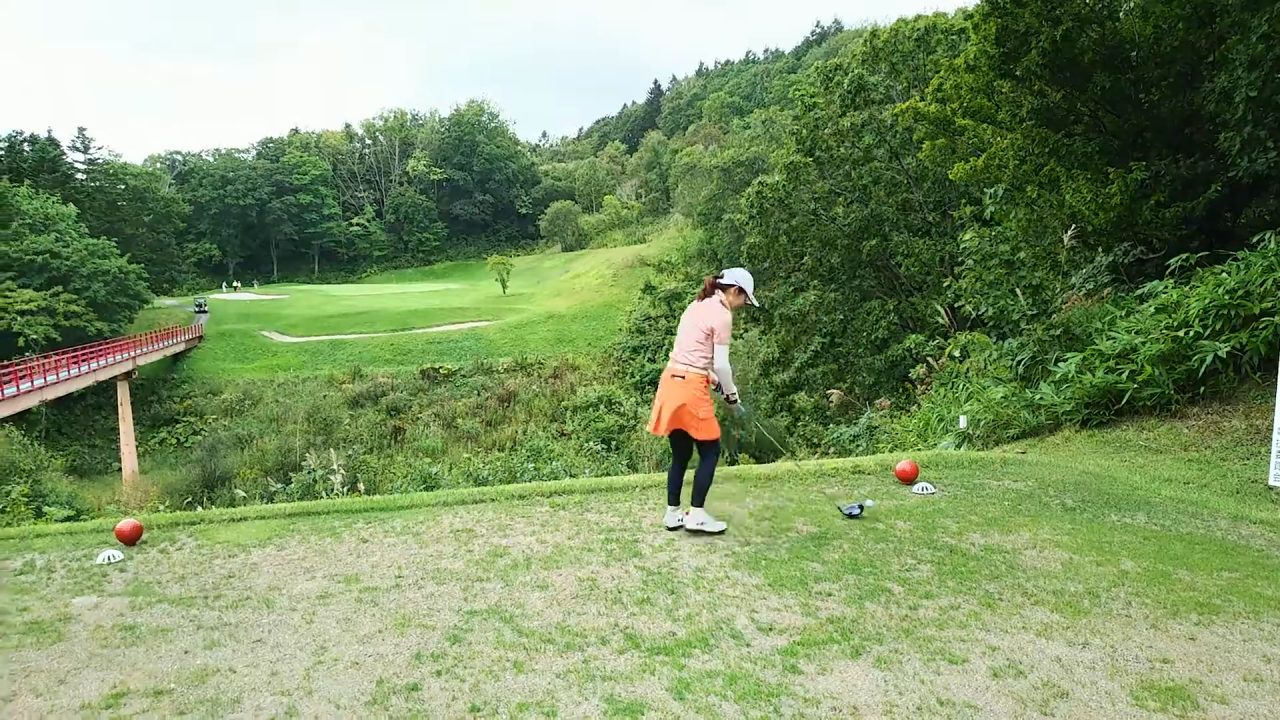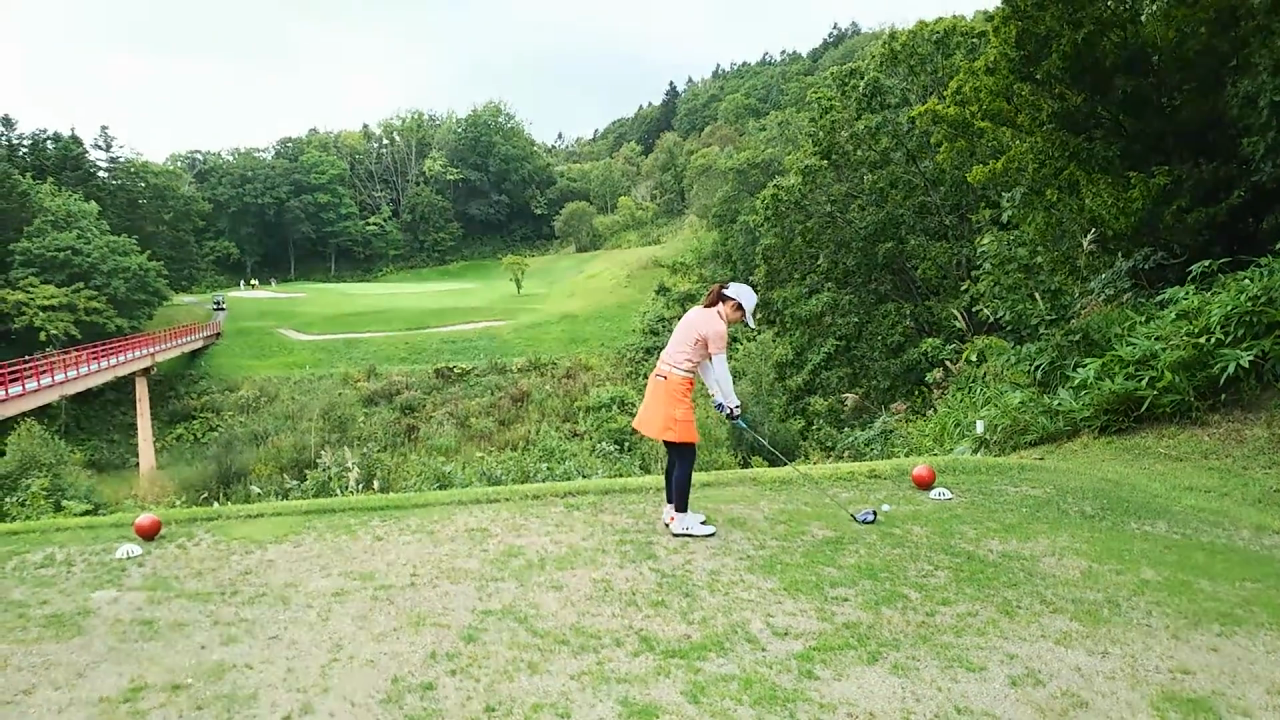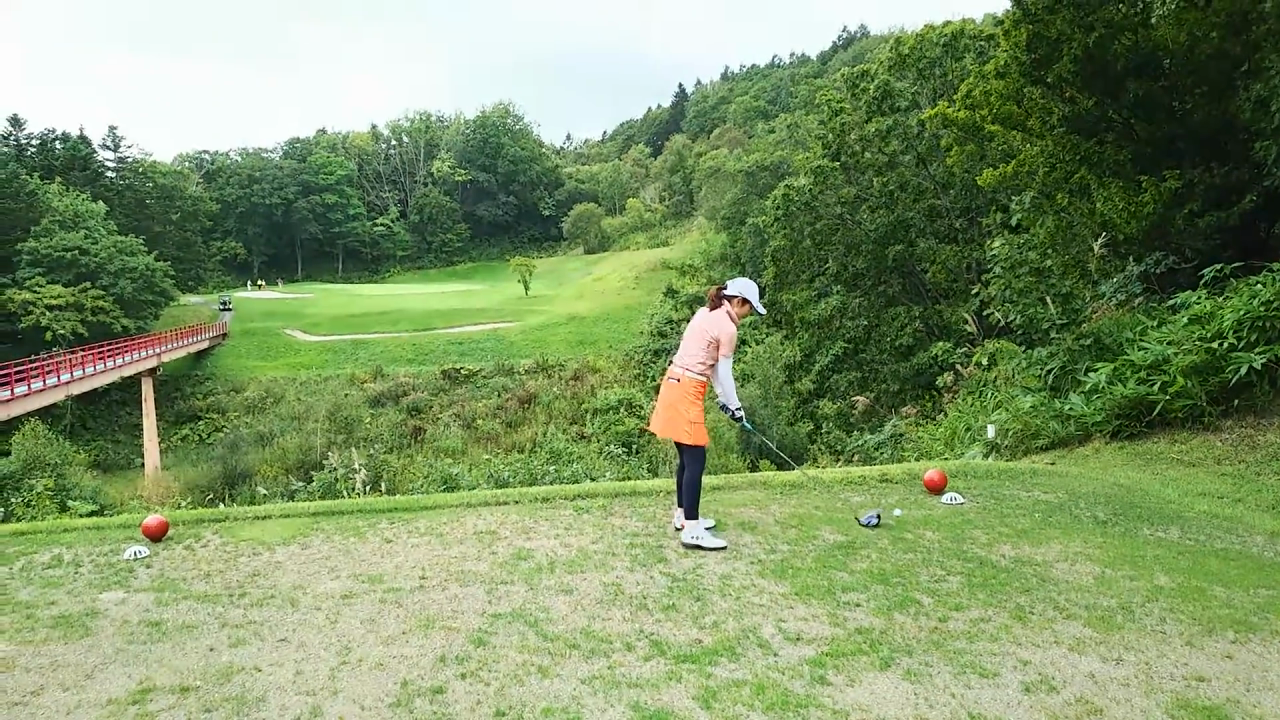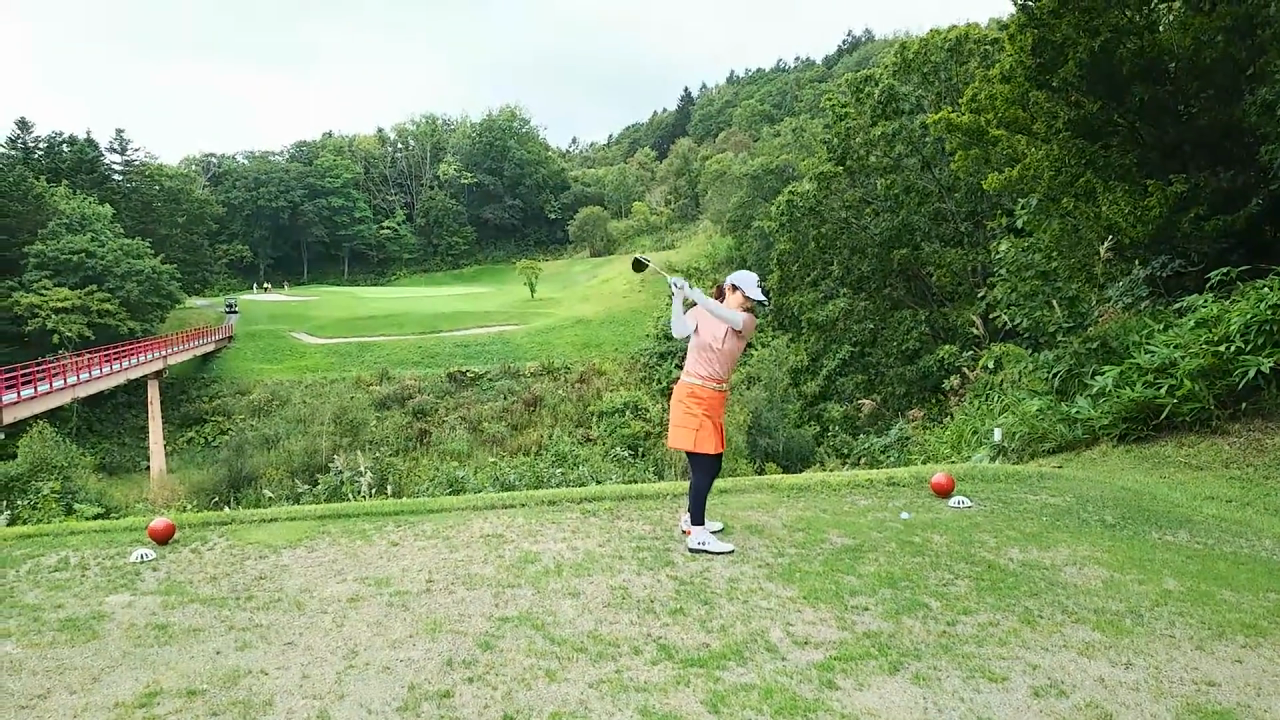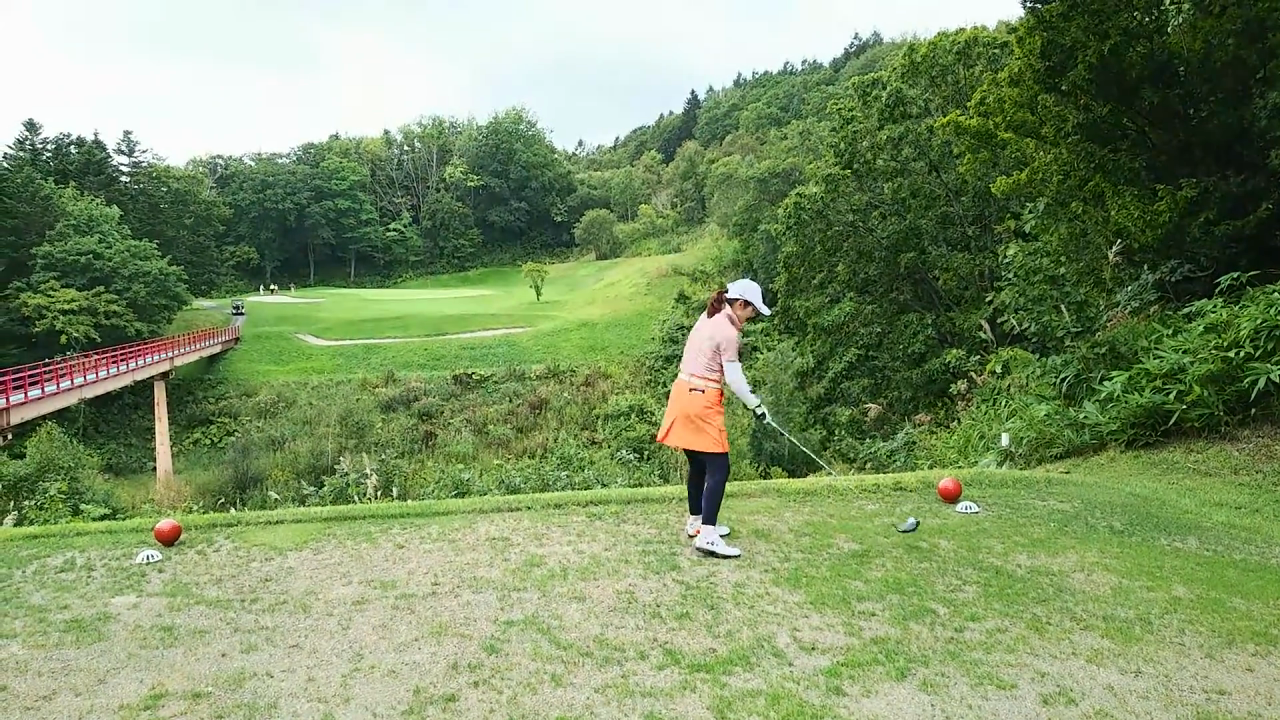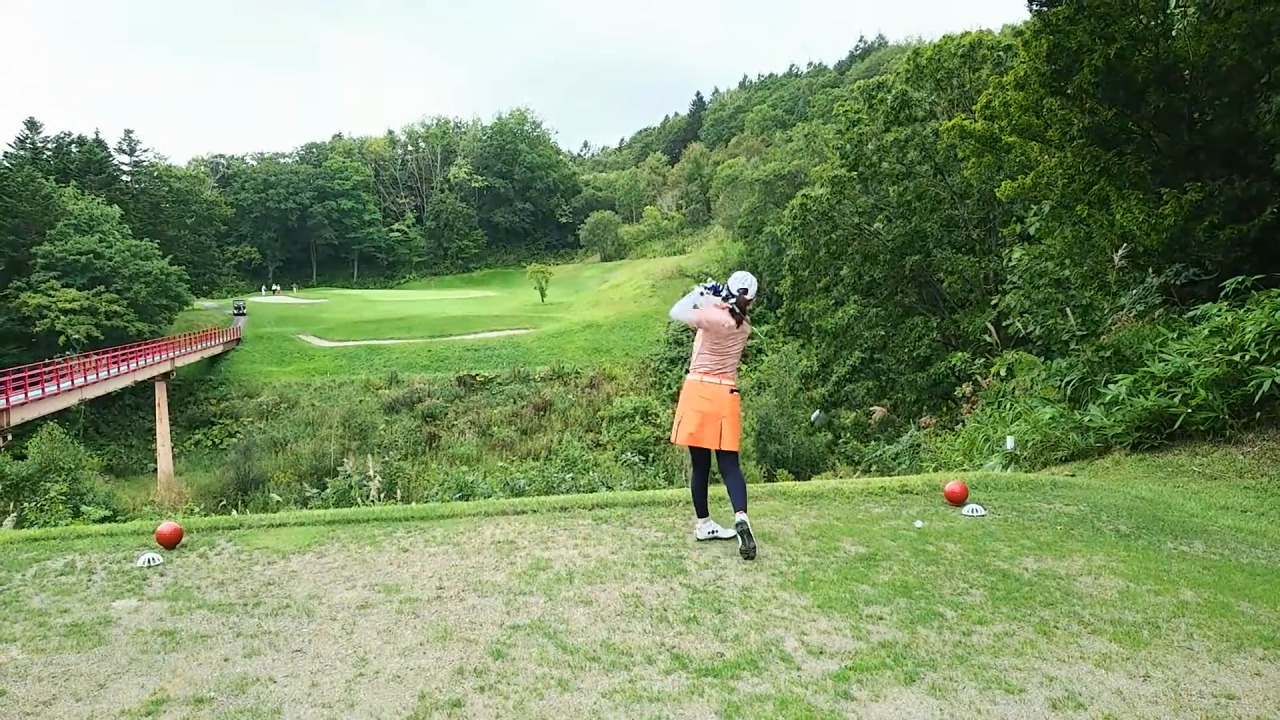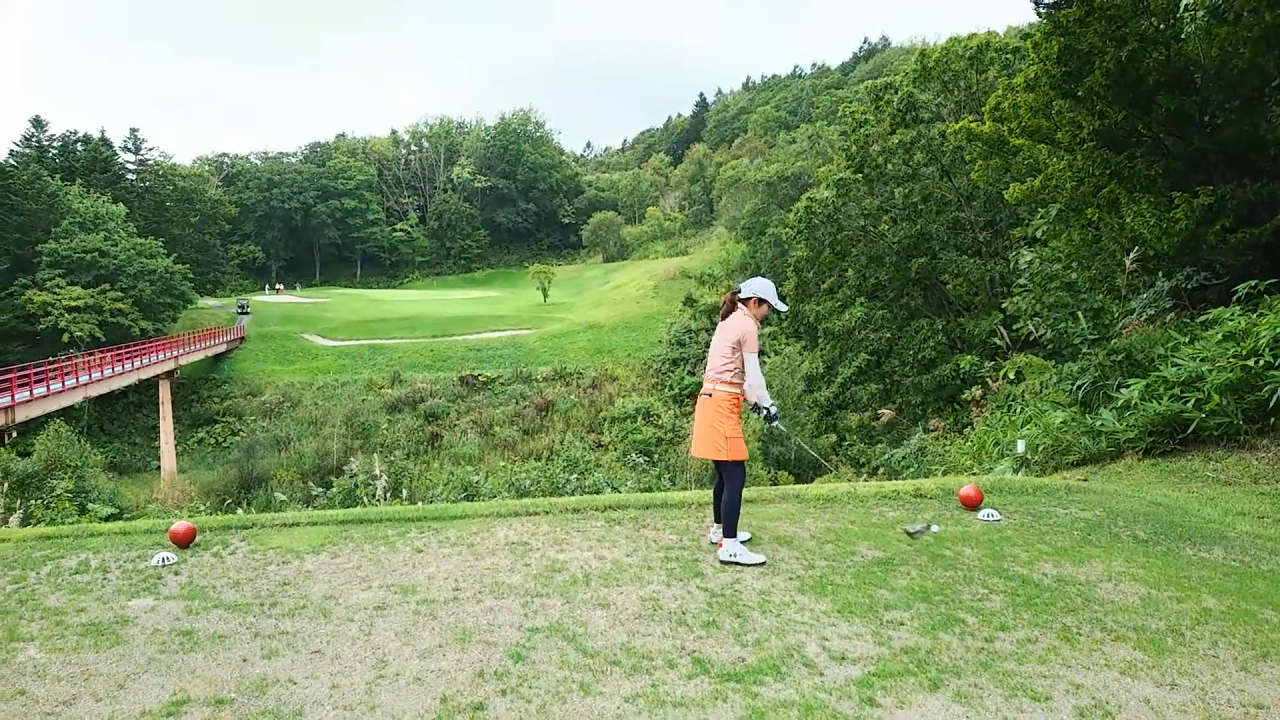
dt=0.7s
person 1, frame 1
left shoulder: (696, 307)
right shoulder: (721, 315)
right elbow: (721, 364)
left wrist: (713, 380)
right wrist: (731, 392)
left hip: (672, 381)
right hip: (690, 387)
left knee: (681, 454)
right knee: (710, 452)
left ankle: (674, 513)
right ankle: (696, 515)
person 1, frame 2
left shoulder: (700, 313)
right shoulder: (716, 326)
right elbow: (721, 372)
left wrist: (717, 397)
right wrist: (733, 404)
left hip: (664, 382)
right hip: (674, 388)
left knee: (677, 453)
right knee: (685, 455)
left ankle: (672, 510)
right ankle: (680, 520)
person 1, frame 3
left shoulder: (705, 313)
right shoulder: (727, 328)
right elbow: (724, 372)
left wrist: (721, 396)
right wrist: (734, 405)
left hip: (676, 385)
right hip: (687, 391)
left knee: (687, 458)
right knee: (695, 460)
left ankle: (683, 514)
right ankle: (691, 530)
person 1, frame 4
left shoulder: (748, 322)
right shoulder: (700, 313)
left elbow: (725, 315)
right elbow: (679, 332)
left wrist: (692, 293)
right wrist: (679, 297)
left hip: (717, 398)
right hip: (692, 395)
left knee: (713, 465)
right knee: (702, 466)
left ankle: (692, 518)
right ankle: (697, 535)
person 1, frame 5
left shoulder: (717, 319)
right shoulder: (727, 331)
right elbow: (733, 379)
left wrist: (748, 391)
right wrist: (754, 404)
left hip: (686, 393)
right hip: (703, 399)
left knee: (699, 464)
right knee: (719, 467)
left ankle: (696, 522)
right ankle: (706, 535)
person 1, frame 6
left shoulder: (714, 318)
right shoulder: (745, 325)
left elbow: (676, 313)
left wrist: (701, 290)
right wrist: (705, 294)
left hip: (698, 393)
right hip: (726, 397)
left knee: (700, 465)
right knee: (730, 466)
left ankle: (703, 524)
right ankle: (741, 517)
person 1, frame 7
left shoulder: (727, 323)
right shoulder: (747, 326)
right elbow: (752, 372)
left wrist: (753, 399)
right wrist: (767, 403)
left hip: (713, 400)
right hip: (722, 404)
left knee: (725, 473)
right knee: (735, 477)
left ankle: (719, 529)
right ankle: (728, 546)
